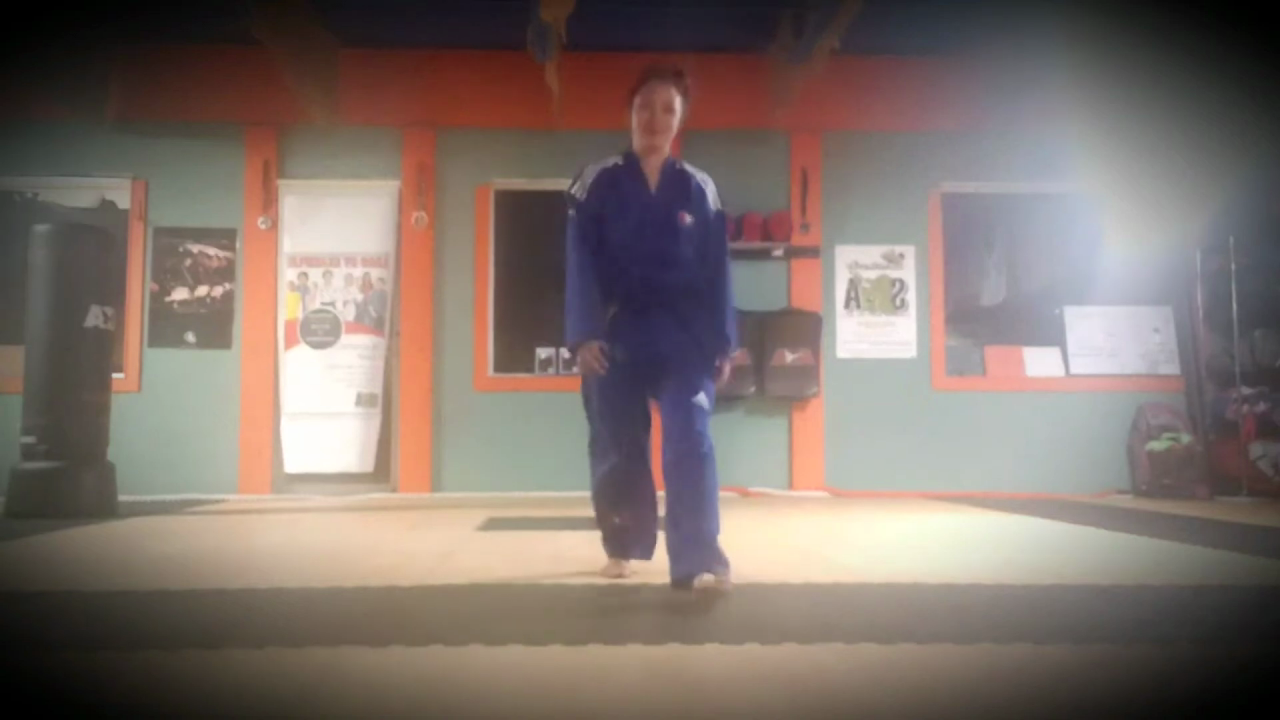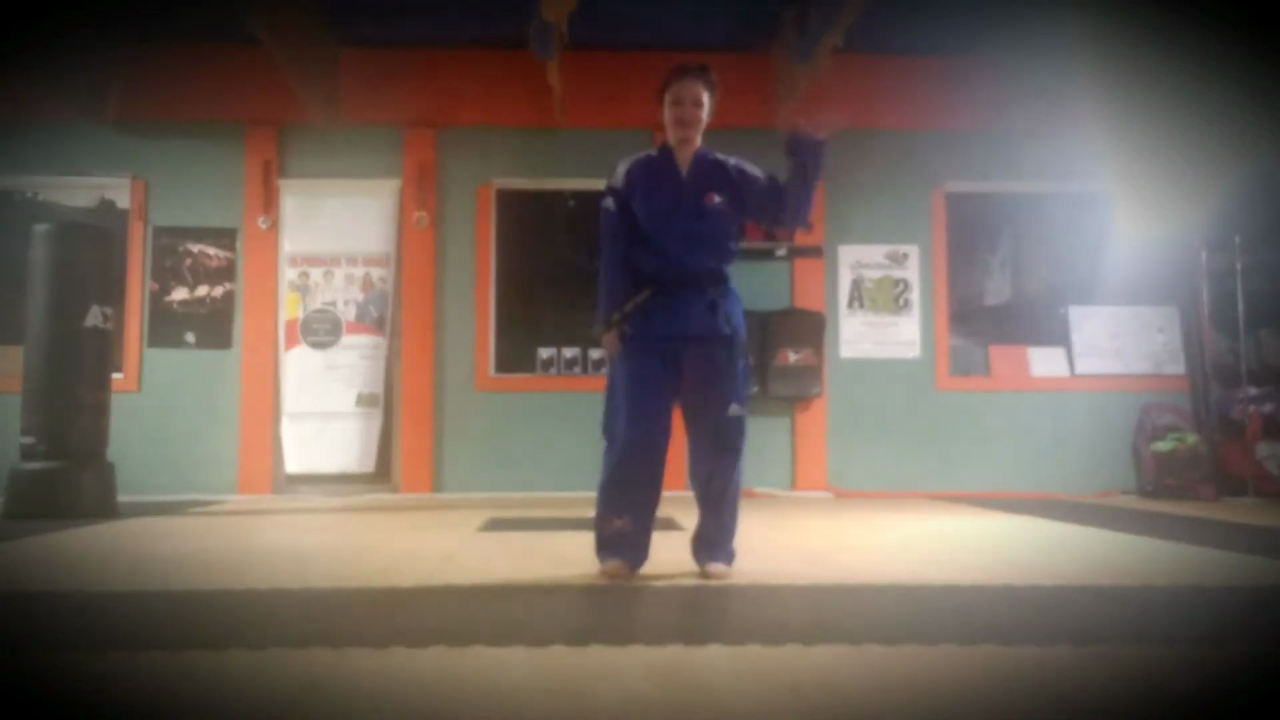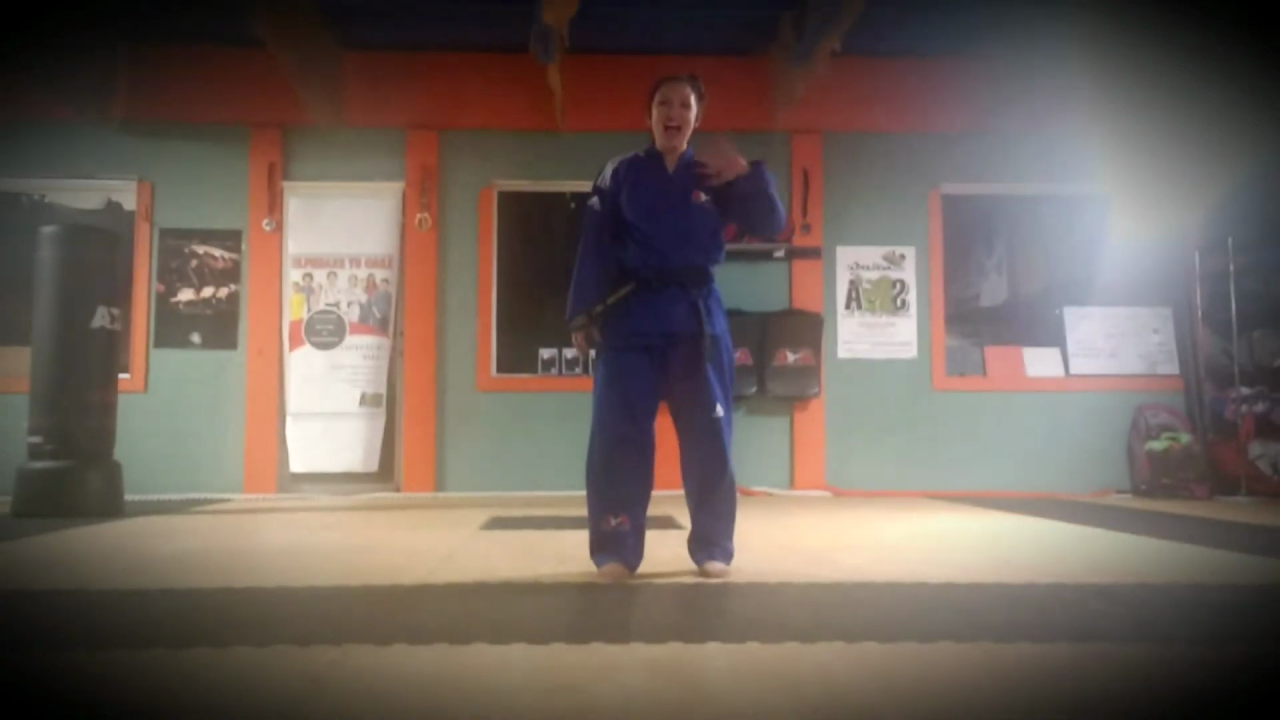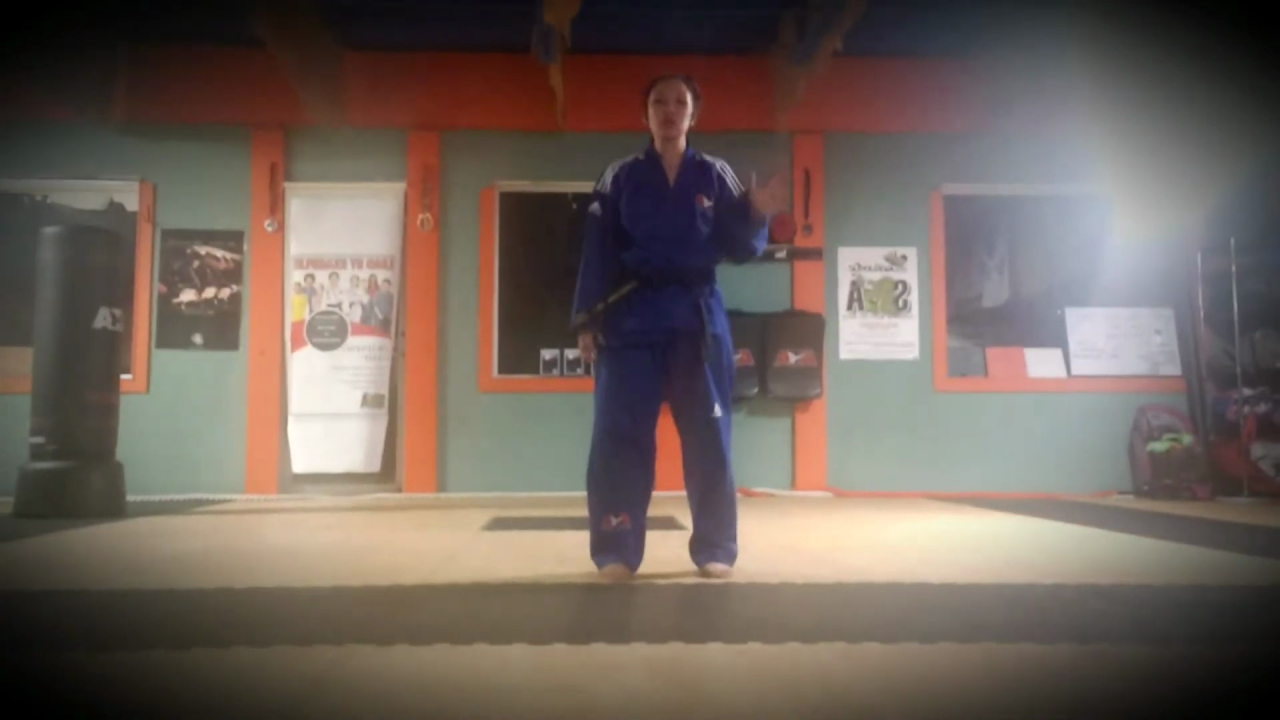
dt=0.7s
person 1, frame 1
left shoulder: (698, 189)
right shoulder: (597, 185)
left elbow: (713, 271)
right elbow: (582, 265)
left wrist: (720, 345)
right wrist: (585, 335)
left hip: (683, 333)
right hip: (618, 334)
left knee: (691, 440)
right knee: (617, 448)
left ankle: (699, 560)
right ankle: (623, 547)
person 1, frame 2
left shoulder: (731, 176)
right shoulder: (632, 175)
left elbow: (789, 212)
right elbow: (613, 252)
left wrist: (806, 151)
right wrist: (610, 318)
left hip: (712, 318)
right hip: (647, 317)
left knee: (718, 437)
right knee: (634, 435)
left ankle: (714, 548)
right ankle: (620, 548)
person 1, frame 3
left shoulder: (716, 177)
right shoulder: (619, 174)
left elbow: (768, 224)
right elbow: (595, 248)
left wrist: (746, 174)
right wrist: (583, 313)
left hip: (697, 314)
right hip: (632, 314)
left knee: (709, 434)
right knee: (619, 434)
left ankle: (712, 547)
right ankle: (616, 550)
person 1, frame 4
left shoulder: (716, 176)
right shoulder: (619, 177)
left elbow: (740, 248)
right elbow: (599, 252)
left wrist: (756, 219)
right wrist: (590, 318)
left hip: (698, 312)
right hip: (632, 314)
left knee: (708, 432)
right knee: (621, 433)
left ankle: (714, 548)
right ankle: (617, 549)
